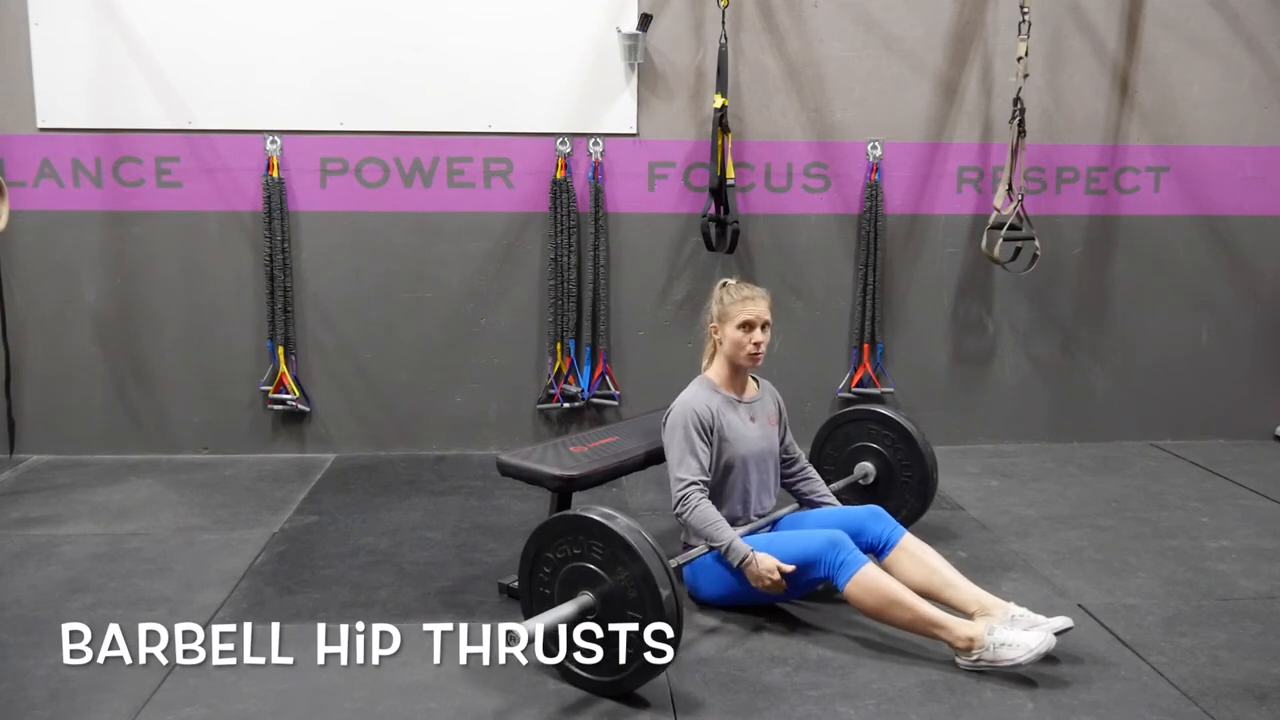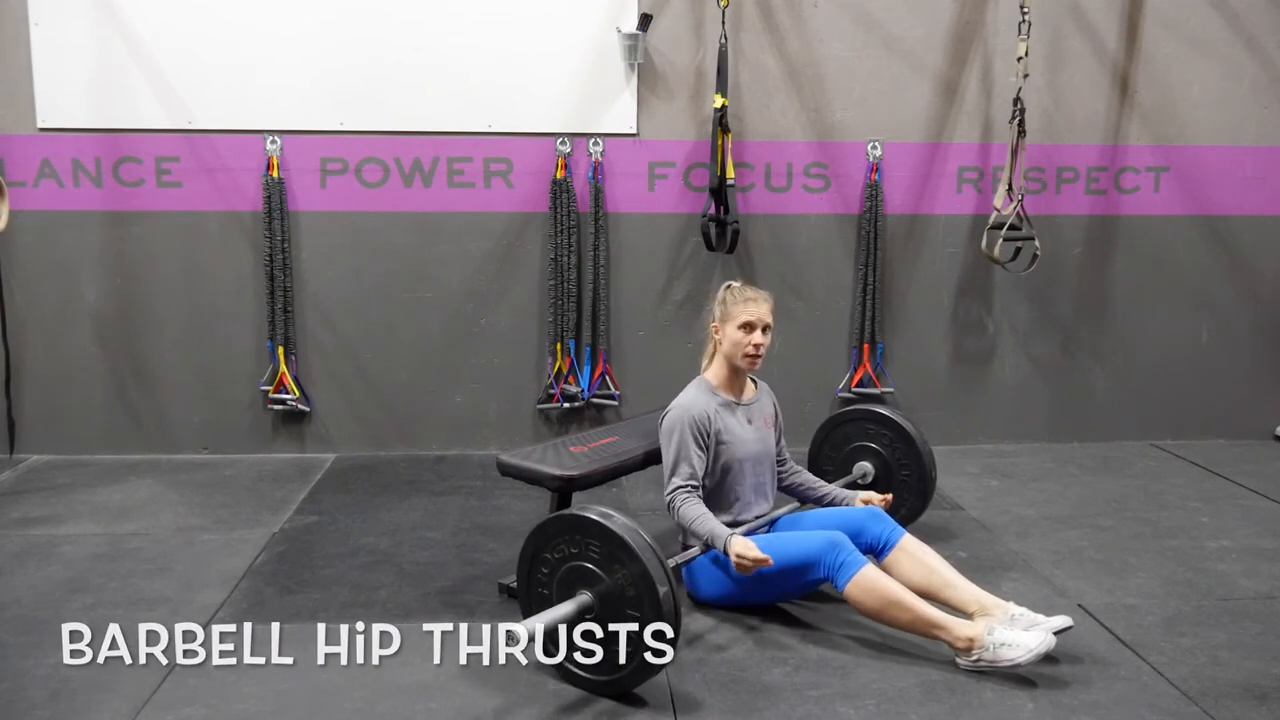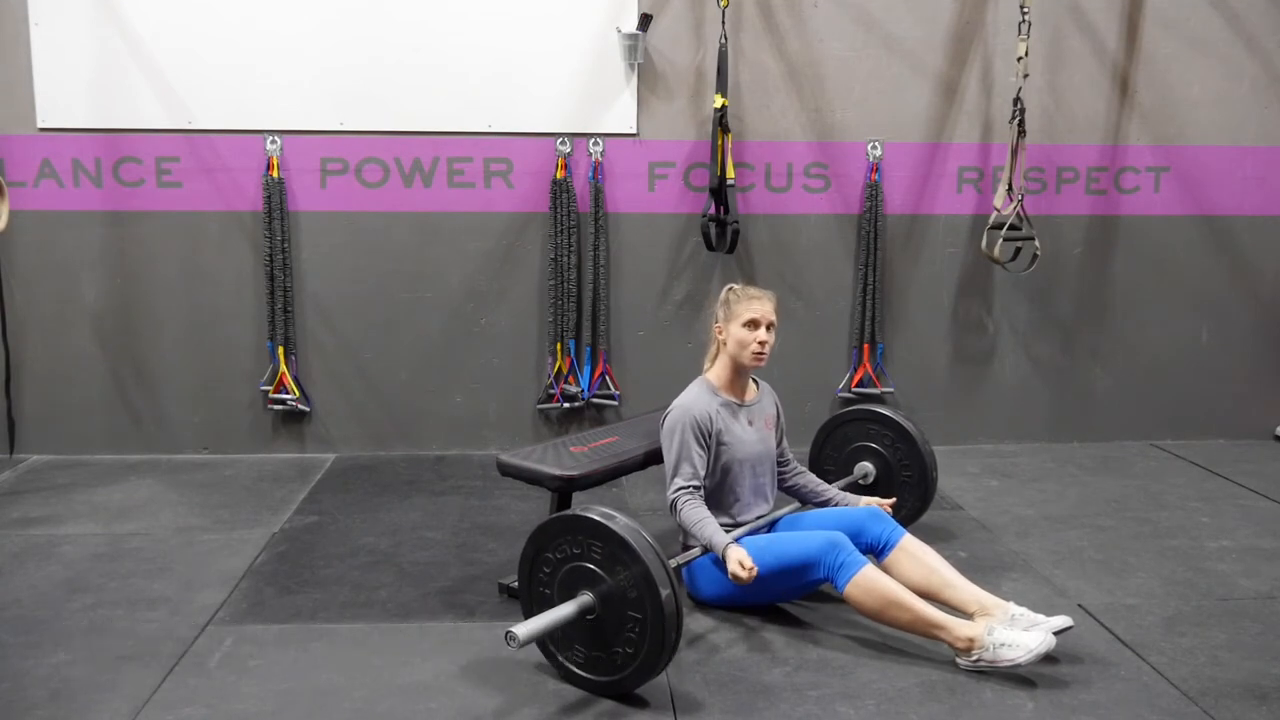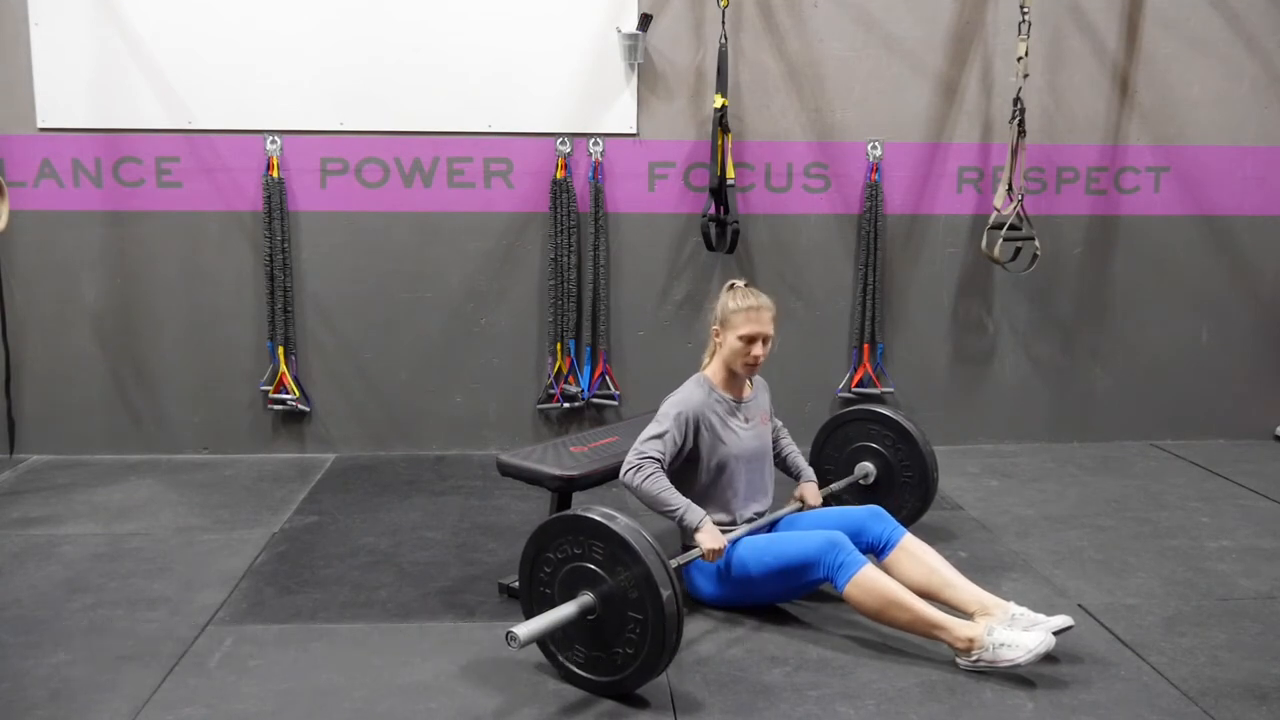
dt=0.7s
person 1, frame 1
left shoulder: (767, 395)
right shoulder: (693, 408)
left elbow: (795, 469)
right elbow: (689, 499)
left wrist: (844, 519)
right wrist: (745, 558)
left hip: (766, 533)
right hip: (716, 560)
left knee: (870, 520)
right knee: (831, 547)
left ankle: (993, 612)
right ankle: (967, 639)
person 1, frame 2
left shoulder: (763, 396)
right shoulder: (690, 411)
right elbow: (681, 497)
left wrist: (848, 497)
right wrist: (728, 542)
left hip: (765, 535)
right hip: (715, 561)
left knee: (870, 521)
right knee: (832, 548)
left ankle: (993, 612)
right ankle: (968, 639)
person 1, frame 3
left shoulder: (765, 397)
right shoulder: (691, 411)
right elbow: (684, 499)
left wrist: (852, 501)
right wrist: (727, 549)
left hip: (765, 534)
right hip: (714, 563)
left knee: (870, 520)
right knee: (830, 548)
left ankle: (993, 612)
right ankle: (967, 640)
person 1, frame 4
left shoulder: (757, 389)
right shoulder: (689, 406)
right elbow: (636, 470)
left wrist: (807, 477)
right wrist: (698, 522)
left hip: (762, 533)
right hip: (715, 561)
left knee: (871, 520)
right knee: (830, 547)
left ankle: (993, 612)
right ankle: (968, 640)
